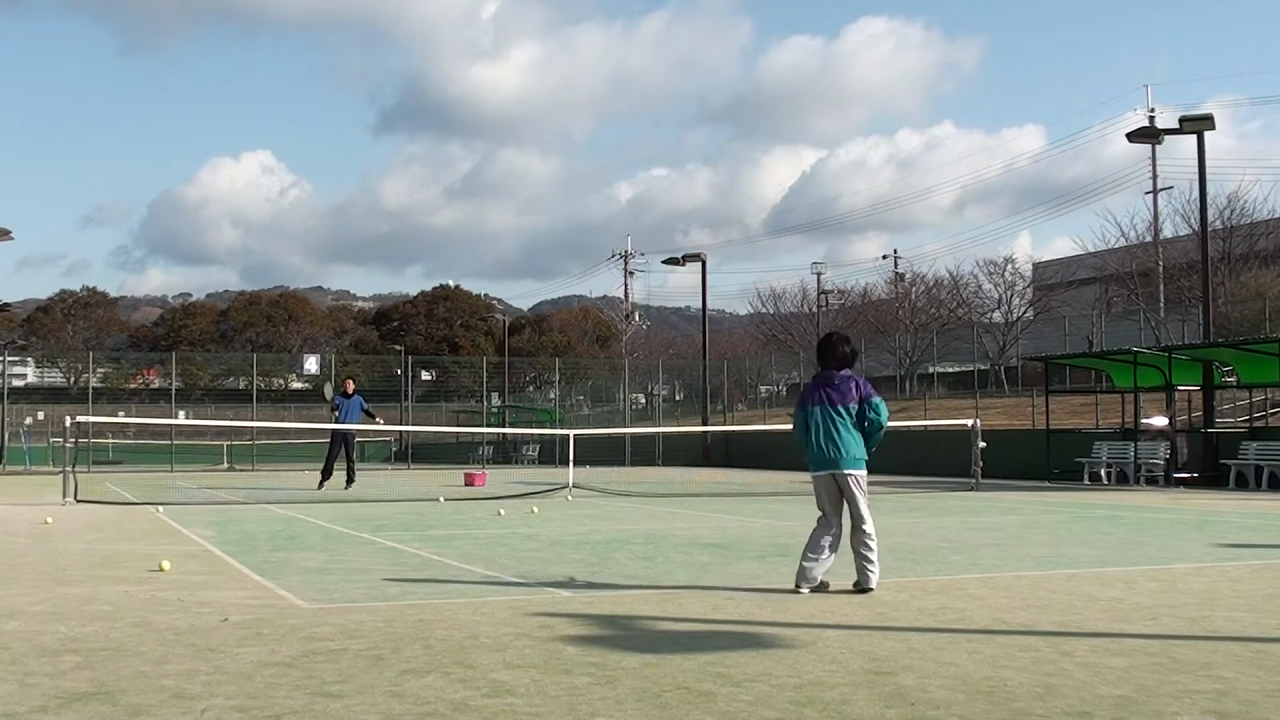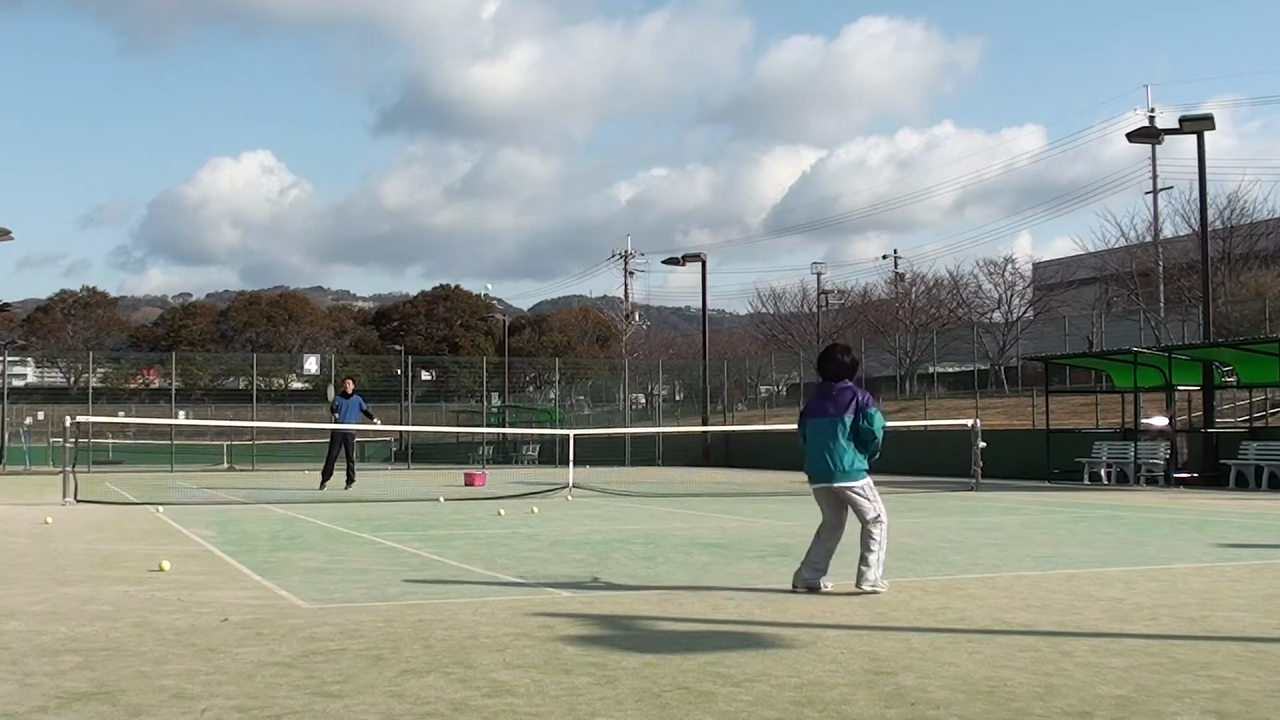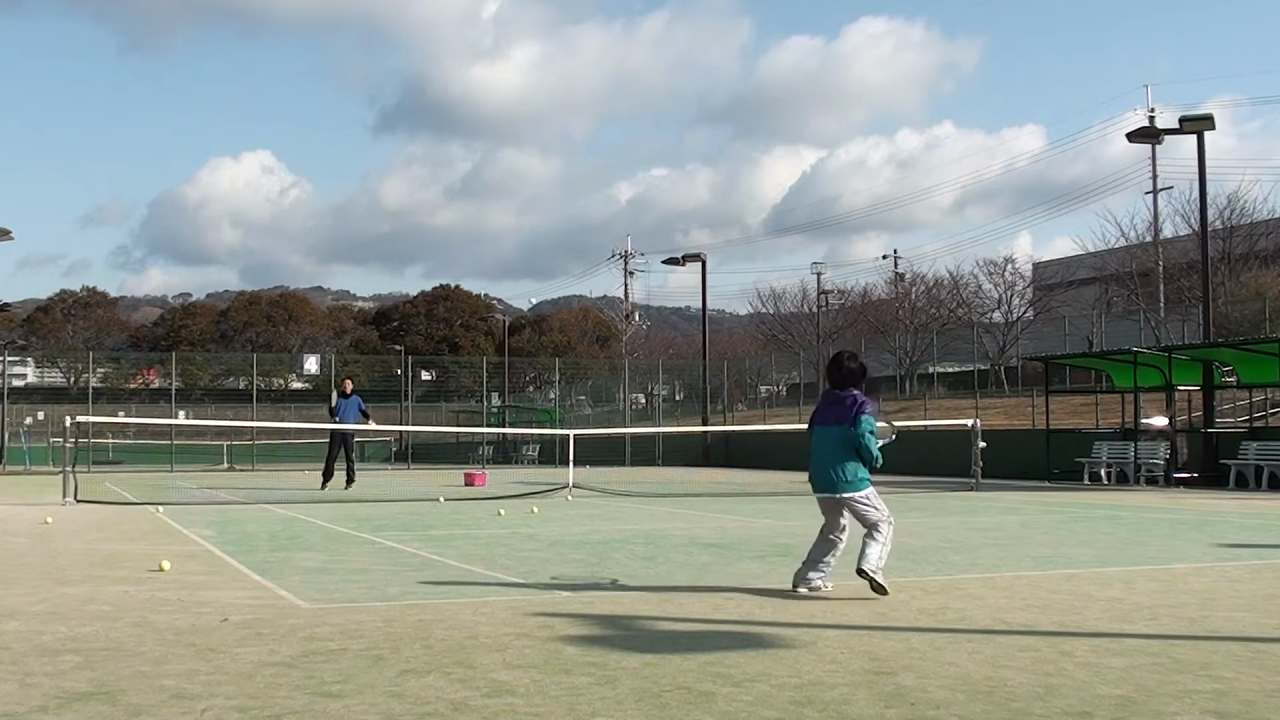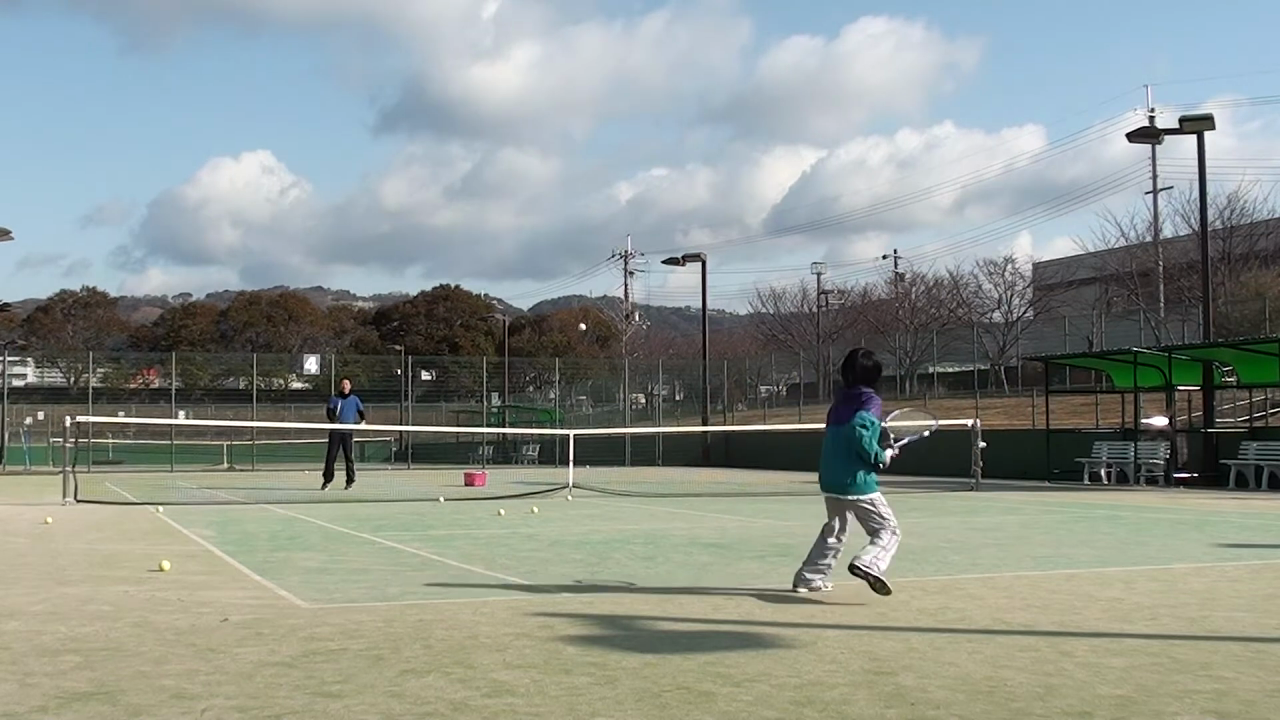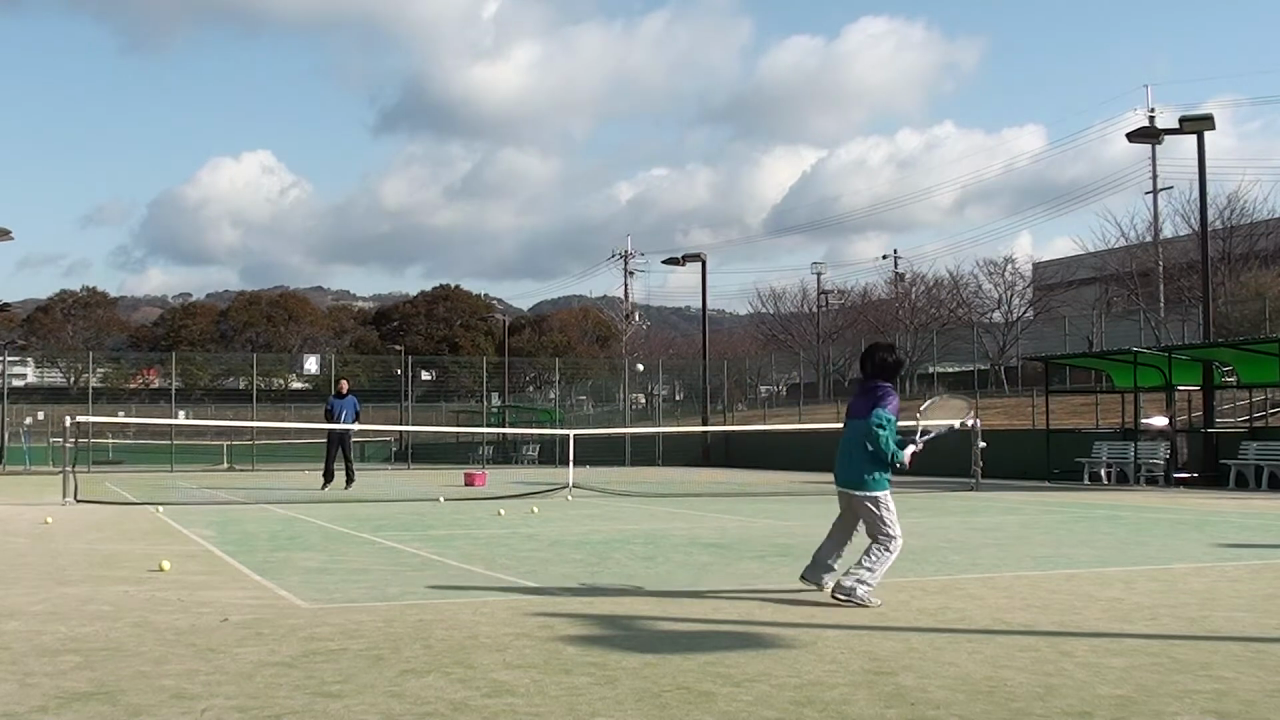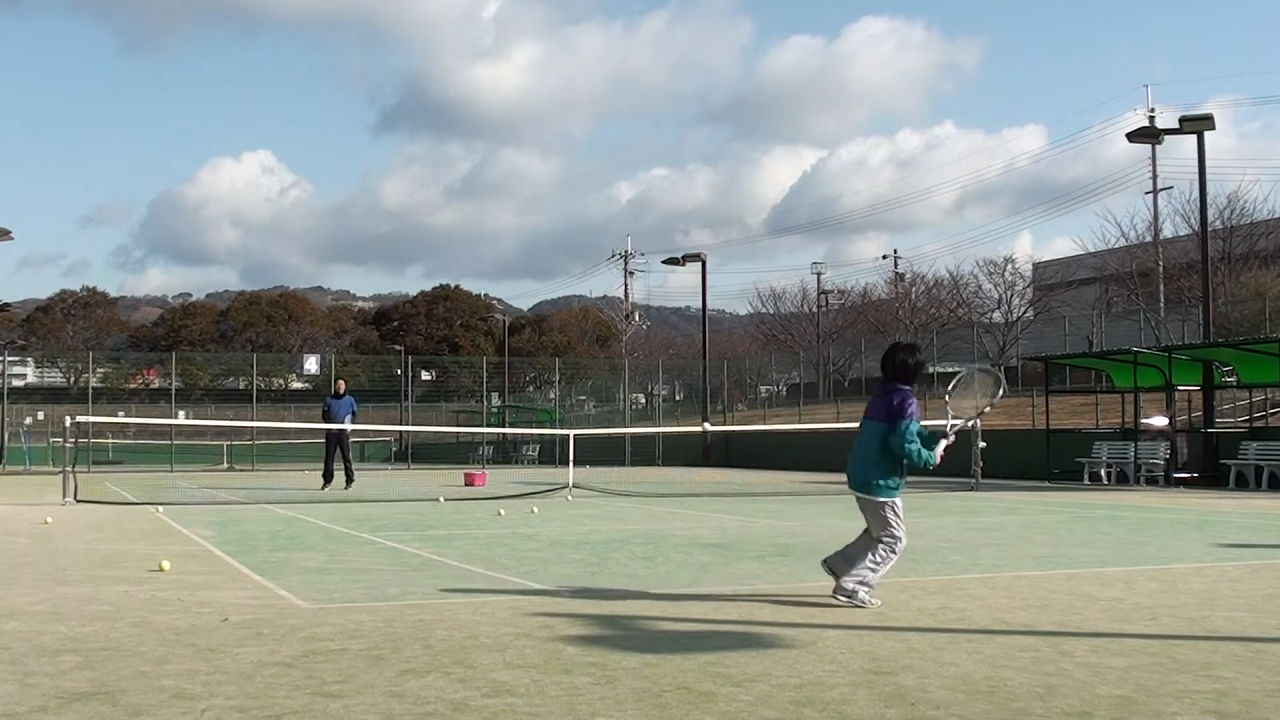
dt=0.1s
person 1, frame 1
left shoulder: (809, 390)
right shoulder: (859, 385)
left elbow: (800, 431)
right elbow: (878, 418)
right wrist: (866, 445)
left hip: (821, 464)
right hip: (852, 461)
left knee: (829, 521)
right knee: (862, 520)
left ankle: (808, 577)
right ankle: (867, 578)
person 1, frame 2
left shoulder: (812, 401)
right shoulder: (859, 396)
left elbow: (803, 439)
right elbow: (874, 429)
right wrist: (870, 450)
left hip: (819, 475)
right hip: (850, 472)
left knee: (832, 524)
right knee: (876, 520)
left ankle: (808, 578)
right ankle: (868, 578)
person 1, frame 3
left shoulder: (821, 408)
right shoulder: (862, 404)
right elbow: (863, 436)
right wrist: (875, 459)
left hip: (822, 483)
right hip: (853, 482)
left knee: (834, 529)
right knee: (882, 524)
left ankle: (807, 578)
right ankle: (870, 564)
person 1, frame 4
left shoulder: (839, 403)
right shoulder: (870, 401)
right elbow: (859, 431)
left wrist: (882, 448)
right wrist: (879, 457)
left hip: (831, 482)
right hip: (858, 484)
left knee: (834, 530)
right knee: (888, 531)
left ankle: (809, 577)
right ankle: (867, 565)
person 1, frame 5
left shoulder: (859, 397)
right shoulder: (888, 397)
right elbow: (875, 430)
left wrist: (902, 444)
right wrist: (898, 456)
left hip: (845, 477)
right hip: (869, 480)
left knee: (846, 525)
right knee: (888, 539)
left ankle: (816, 574)
right ankle: (852, 586)
person 1, frame 6
left shoulder: (881, 396)
right shoulder: (905, 401)
right elbow: (903, 445)
left wrist: (929, 439)
right wrist: (931, 457)
left hip: (862, 478)
right hip: (879, 482)
left knee: (879, 532)
right knee: (890, 542)
left ankle: (838, 565)
right ankle: (850, 591)
